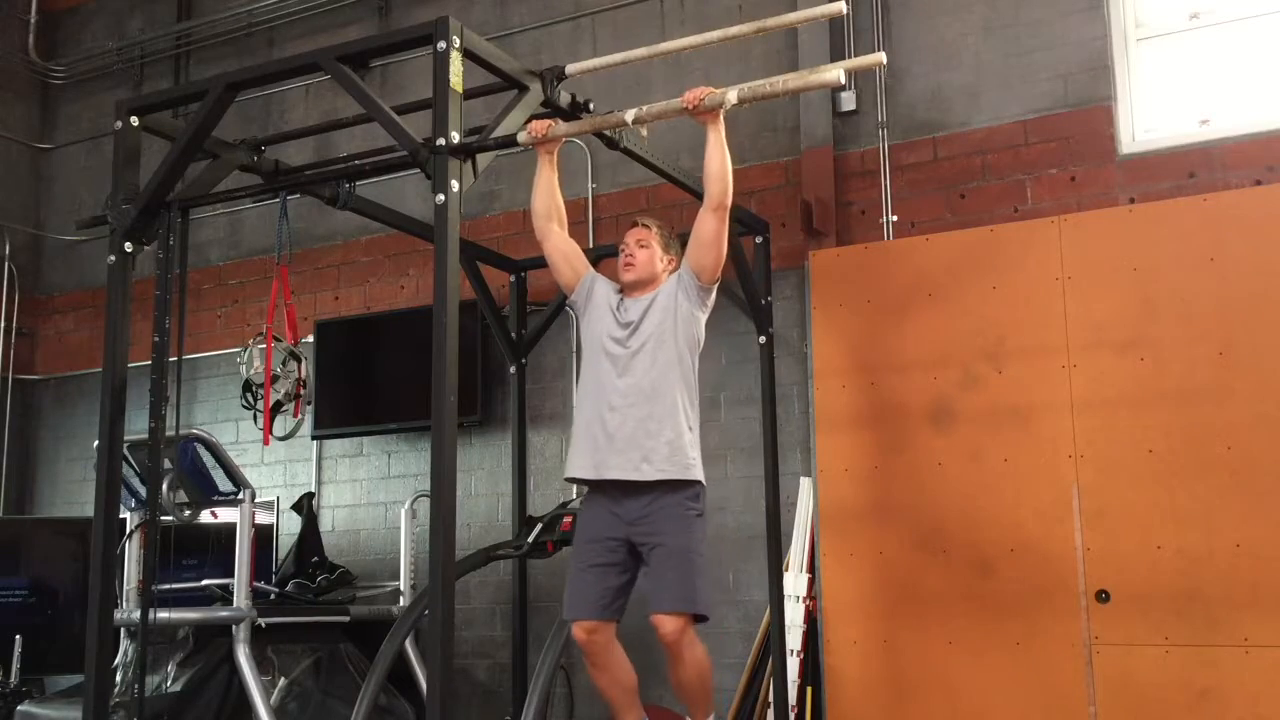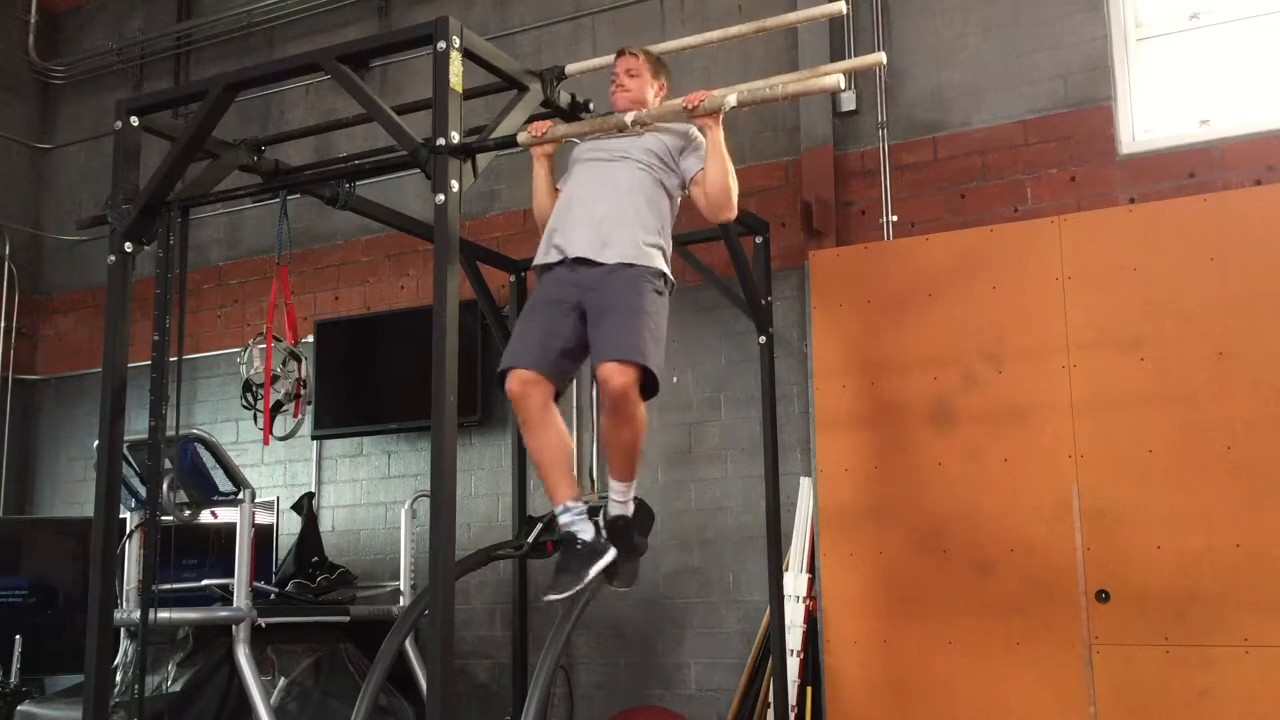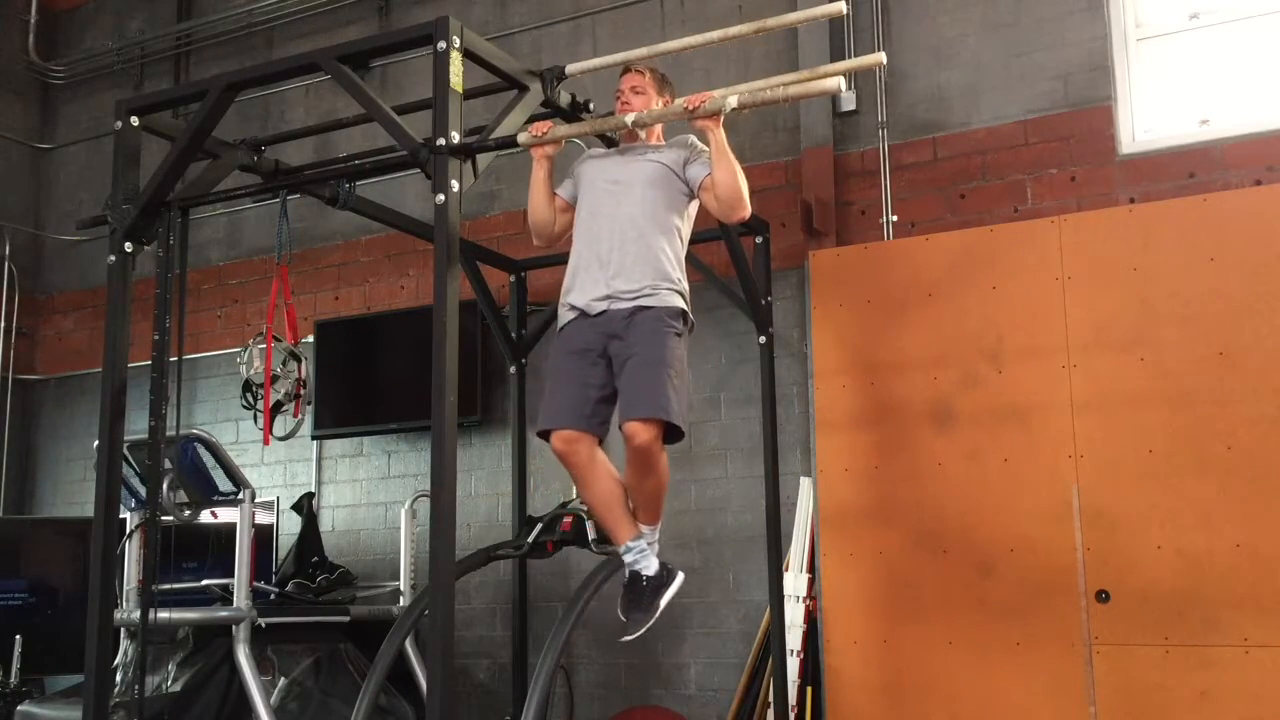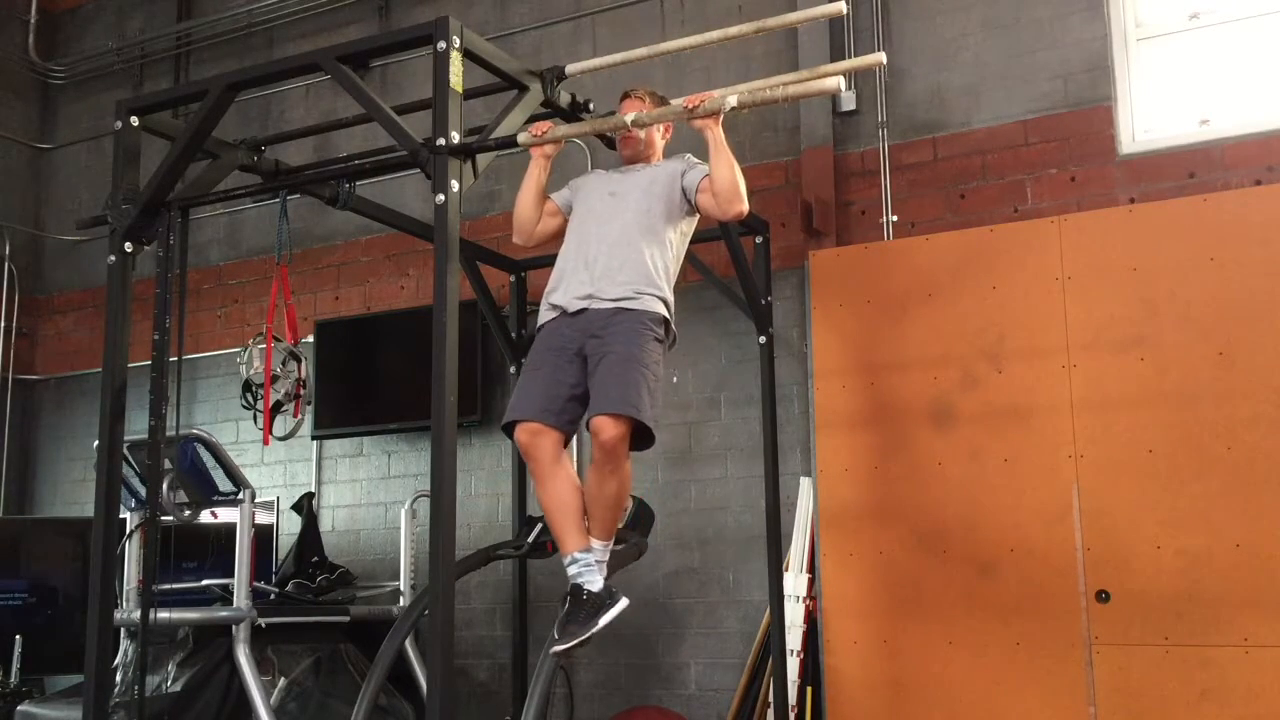
dt=1s
person 1, frame 1
left shoulder: (684, 298)
right shoulder: (593, 300)
left elbow: (717, 206)
right elbow: (549, 227)
left wrist: (713, 124)
right wrist: (546, 156)
left hip: (669, 489)
right hip: (603, 494)
left knee: (673, 626)
right knee: (589, 630)
person 1, frame 2
left shoulder: (678, 138)
right shoulder: (585, 147)
left elbow: (722, 208)
right elbow: (549, 221)
left wrist: (712, 129)
right wrist: (541, 158)
left hip: (631, 269)
right hip: (561, 271)
left knee: (618, 379)
right knee: (525, 385)
left ankle: (620, 514)
right ankle: (579, 529)
person 1, frame 3
left shoulder: (683, 153)
right shoulder: (589, 163)
left elbow: (735, 207)
right elbow: (544, 232)
left wrist: (713, 131)
right wrist: (541, 161)
left hip: (651, 307)
right hip: (582, 313)
left knee: (641, 433)
right knee: (568, 439)
left ankle: (648, 549)
right ankle: (643, 566)
person 1, frame 4
left shoulder: (681, 172)
right shoulder: (588, 183)
left elbow: (732, 205)
right elbow: (525, 232)
left wrist: (712, 131)
right wrist: (540, 160)
left hip: (633, 312)
right hip: (563, 317)
left knee: (610, 431)
right knee: (534, 435)
left ankle: (595, 567)
right ankle: (586, 581)
